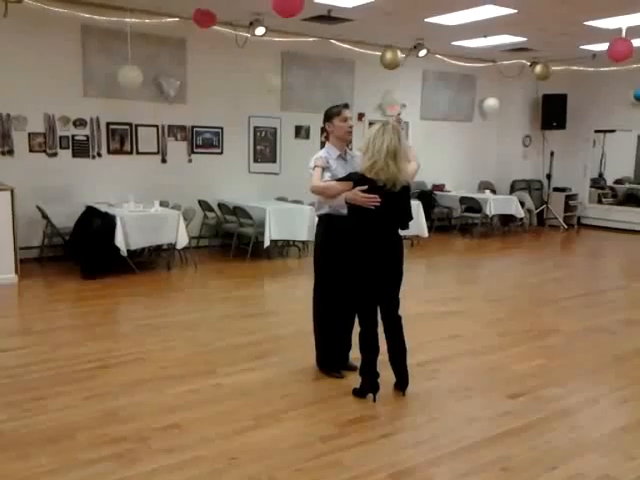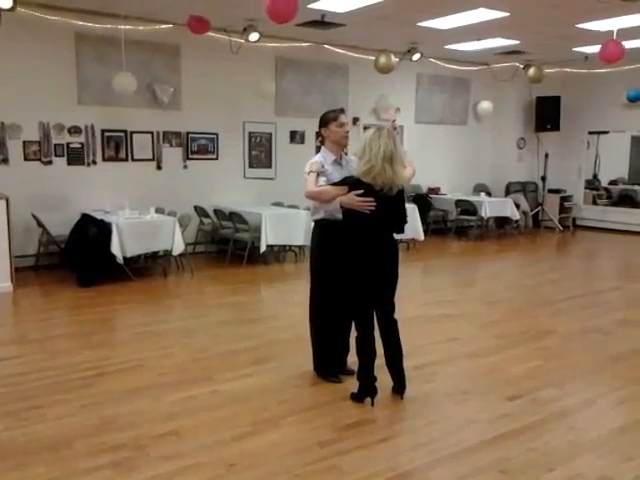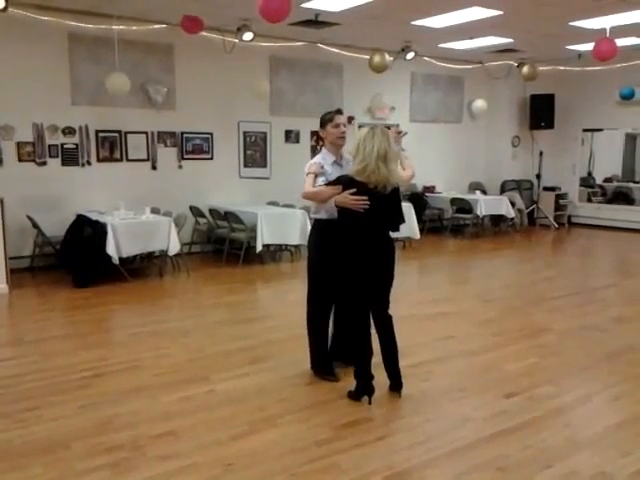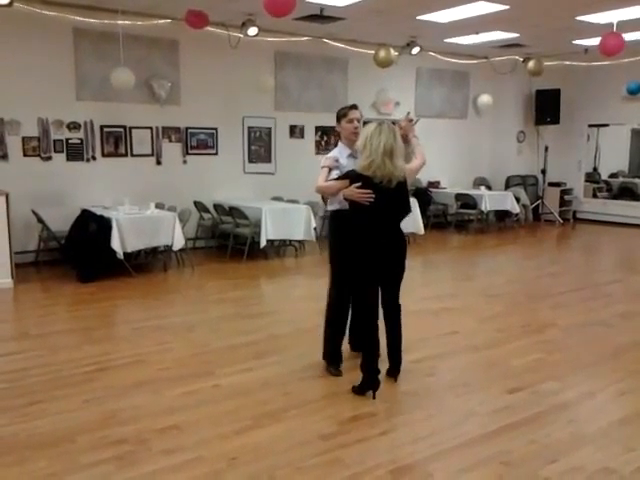
dt=0.4s
person 1, frame 1
left shoulder: (359, 180)
right shoulder: (403, 178)
left elbow: (317, 188)
right elbow: (414, 161)
left wrist: (319, 166)
right wrist: (398, 137)
left hip: (365, 257)
right hip: (392, 254)
left knee: (367, 318)
right knee: (391, 314)
left ankle: (369, 382)
right ankle: (401, 378)
person 1, frame 2
left shoulder: (354, 184)
right shoulder: (397, 183)
left elbow: (312, 193)
right elbow: (410, 167)
left wrist: (314, 170)
right wrist: (393, 143)
left hip: (361, 260)
right hip: (387, 257)
left knee: (364, 322)
right knee: (387, 317)
left ankle: (367, 386)
right ankle: (399, 382)
person 1, frame 3
left shoulder: (349, 182)
right shoulder: (393, 182)
right elbow: (409, 171)
left wrist: (312, 172)
right wrist: (395, 146)
left hip: (357, 257)
right hip: (383, 254)
left knee: (360, 319)
right knee: (382, 314)
left ankle: (364, 384)
right ankle: (395, 379)
person 1, frame 4
left shoulder: (356, 176)
right shoulder: (401, 175)
left elbow: (320, 188)
right elbow: (421, 159)
left wrist: (326, 166)
right wrist: (411, 133)
left hip: (367, 250)
right hip: (394, 246)
left knee: (367, 311)
right knee: (392, 305)
left ankle: (370, 377)
right ankle: (394, 366)
person 2, frame 1
left shoulder: (356, 159)
right shoulder: (322, 159)
right elbow: (323, 191)
right wrist: (347, 197)
right hip: (332, 229)
left knee: (349, 294)
right knee: (328, 295)
left ankle: (341, 354)
right ankle: (326, 359)
person 2, frame 2
left shoulder: (351, 163)
right shoulder: (318, 164)
right wrist: (343, 201)
right hip: (328, 234)
left knee: (346, 299)
right knee: (324, 300)
left ankle: (339, 360)
right ankle: (324, 364)
person 2, frame 3
left shoulder: (352, 163)
right shoulder: (318, 164)
right elbow: (313, 194)
right wrist: (337, 200)
right hip: (326, 233)
right knee: (321, 299)
left ankle: (341, 350)
right ankle: (321, 362)
person 2, frame 4
right shoulder: (334, 158)
right wrist: (345, 193)
right hip: (343, 223)
right knee: (341, 287)
left ankle: (359, 340)
right ankle: (332, 355)
